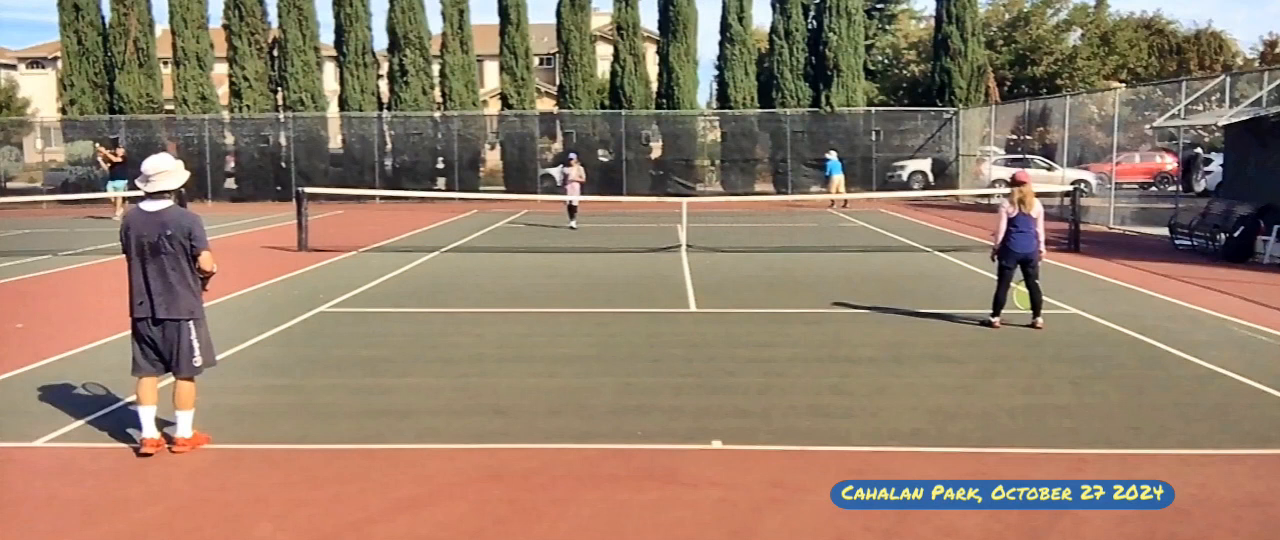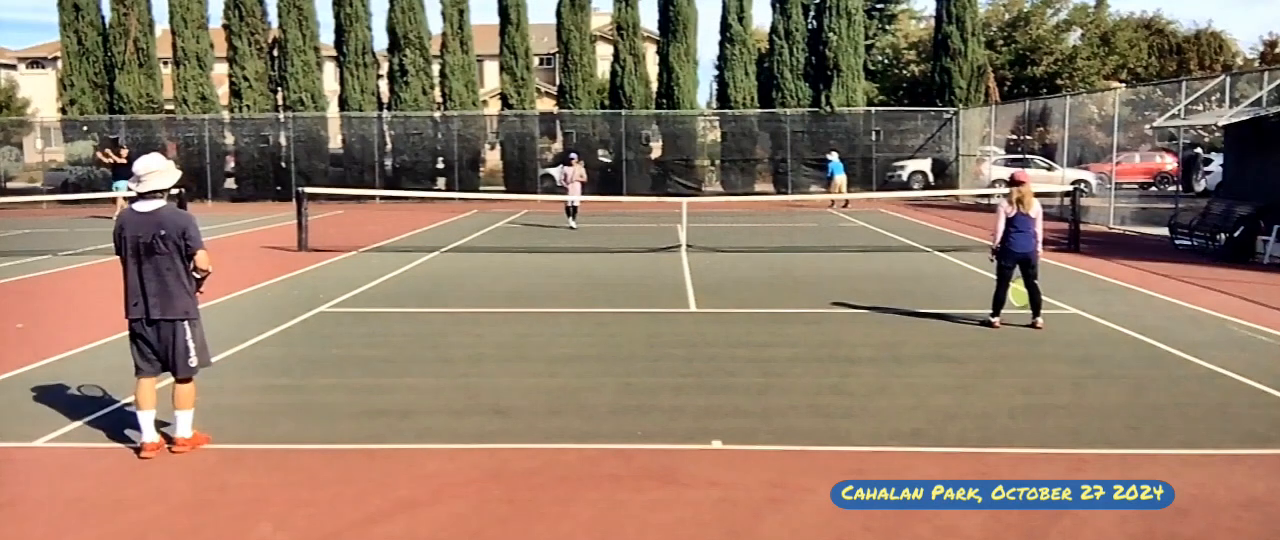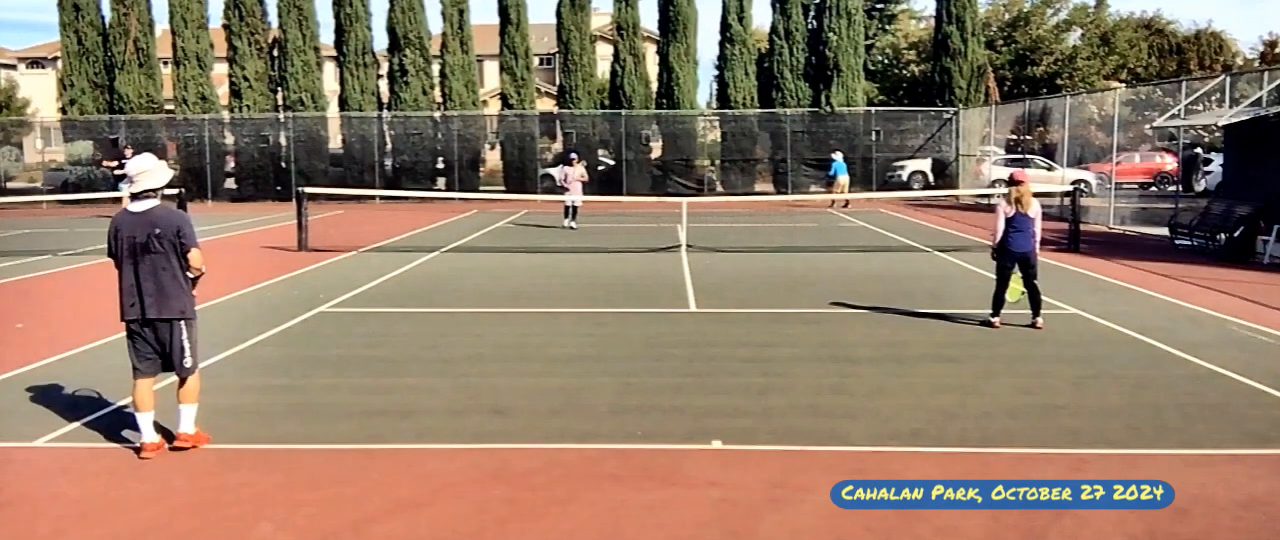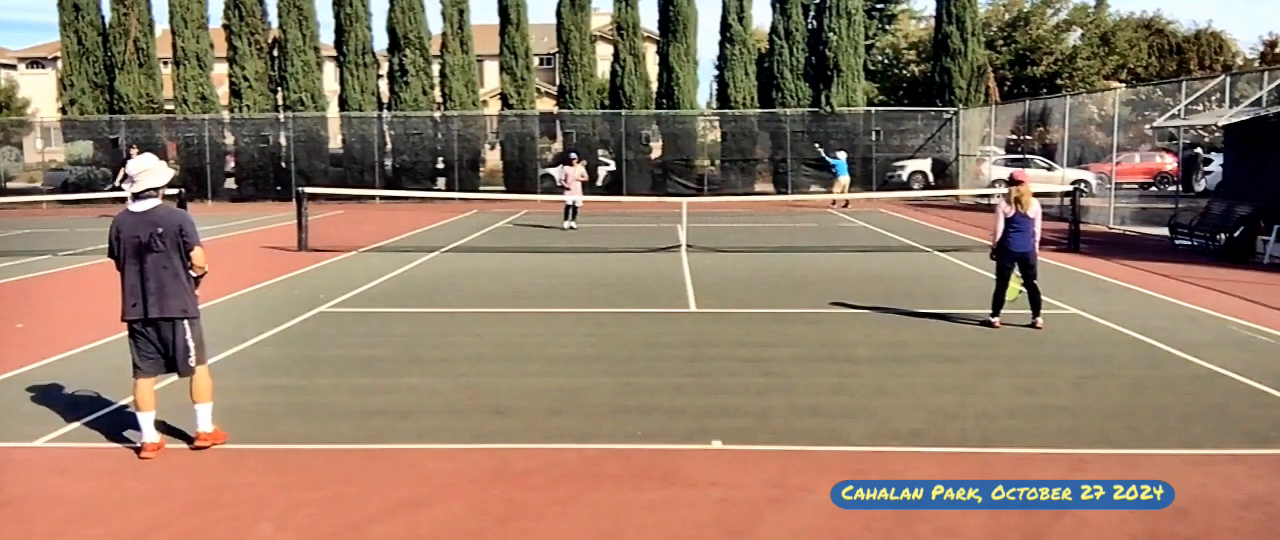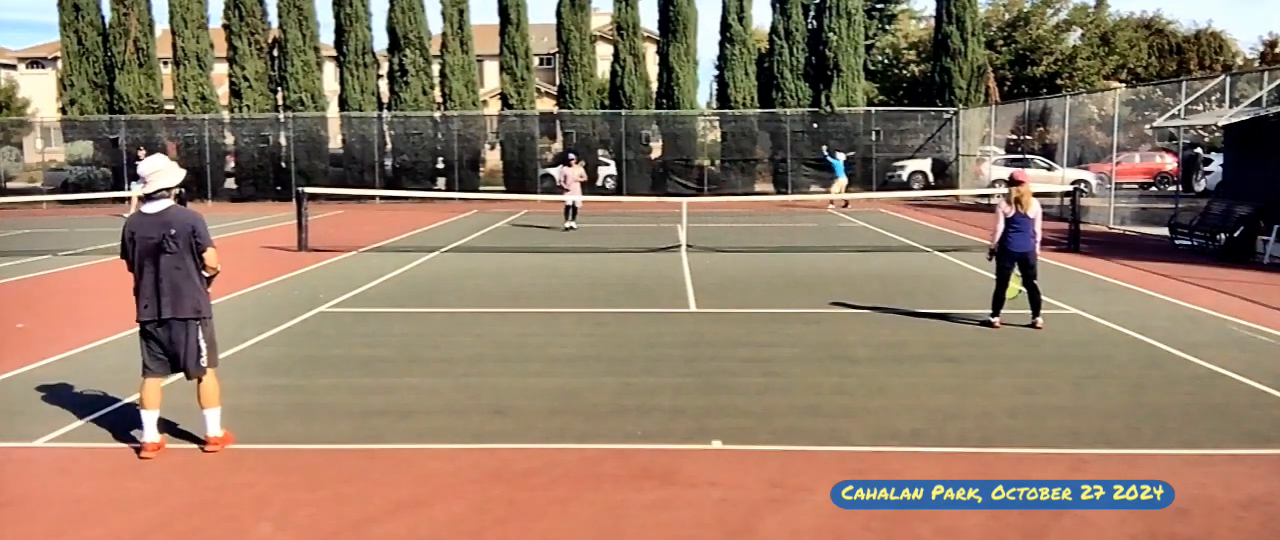
dt=0.2s
person 1, frame 1
left shoulder: (130, 219)
right shoulder: (187, 220)
left elbow: (133, 258)
right elbow: (207, 266)
right wrist: (199, 279)
left hip: (143, 309)
right hip: (181, 307)
left knee: (147, 373)
right knee: (185, 374)
left ankle: (148, 435)
right ankle: (184, 435)
person 1, frame 2
left shoulder: (124, 220)
right shoulder: (181, 219)
left elbow: (125, 259)
right elbow: (202, 265)
right wrist: (193, 278)
left hip: (139, 309)
right hip: (177, 308)
left knee: (145, 374)
right knee: (186, 374)
left ankle: (149, 439)
right ankle: (183, 435)
person 1, frame 3
left shoulder: (118, 222)
right shoulder: (176, 218)
left elbow: (118, 263)
right elbow: (196, 264)
right wrist: (189, 280)
left hip: (135, 310)
right hip: (174, 307)
left knee: (143, 375)
right knee: (188, 370)
left ankle: (149, 439)
right ankle: (187, 431)
person 1, frame 4
left shoulder: (120, 222)
right shoulder: (177, 217)
left elbow: (119, 263)
right elbow: (199, 263)
right wrist: (191, 279)
left hip: (138, 309)
right hip: (177, 306)
left knee: (144, 375)
right knee: (197, 367)
left ankle: (149, 439)
right ankle: (205, 429)
person 1, frame 5
left shoulder: (132, 223)
right shoulder: (190, 218)
left elbow: (131, 265)
right elbow: (211, 263)
right wrist: (202, 279)
left hip: (150, 310)
right hip: (189, 308)
left knee: (152, 375)
right knee: (205, 372)
left ankle: (150, 439)
right ankle: (214, 434)
person 2, frame 1
left shoulder: (1007, 204)
right shoulder: (1037, 204)
left elbow: (1001, 229)
right elbow: (1040, 229)
left wrist: (995, 247)
right wrist: (1042, 247)
left hip: (1010, 249)
right hip: (1030, 250)
left knee: (1003, 284)
right knee: (1033, 285)
left ankle: (995, 318)
right ankle: (1037, 319)
person 2, frame 2
left shoulder: (1005, 204)
right shoulder: (1035, 204)
left elbow: (999, 229)
right elbow: (1038, 229)
left wrist: (994, 247)
right wrist: (1039, 248)
left hip: (1009, 249)
right hip: (1029, 250)
left knee: (1002, 285)
right knee: (1032, 284)
left ankle: (995, 318)
right ankle: (1037, 318)
person 2, frame 3
left shoulder: (1004, 204)
right shoulder: (1034, 204)
left elbow: (999, 229)
right elbow: (1037, 229)
left wrist: (994, 247)
right wrist: (1036, 247)
left hip: (1008, 249)
right hip: (1028, 250)
left knee: (1002, 285)
right knee: (1032, 285)
left ankle: (995, 318)
right ankle: (1037, 319)
person 2, frame 4
left shoulder: (1004, 204)
right shoulder: (1034, 204)
left elbow: (999, 229)
right elbow: (1037, 229)
left wrist: (994, 247)
right wrist: (1035, 247)
left hip: (1007, 249)
right hip: (1028, 249)
left knee: (1001, 285)
right knee: (1031, 284)
left ankle: (995, 318)
right ankle: (1037, 319)
person 2, frame 5
left shoulder: (1004, 204)
right shoulder: (1034, 204)
left elbow: (998, 229)
right elbow: (1037, 230)
left wrist: (992, 247)
right wrist: (1036, 248)
left hip: (1007, 249)
right hip: (1028, 250)
left knee: (1001, 285)
right knee: (1032, 285)
left ankle: (995, 318)
right ankle: (1037, 319)
